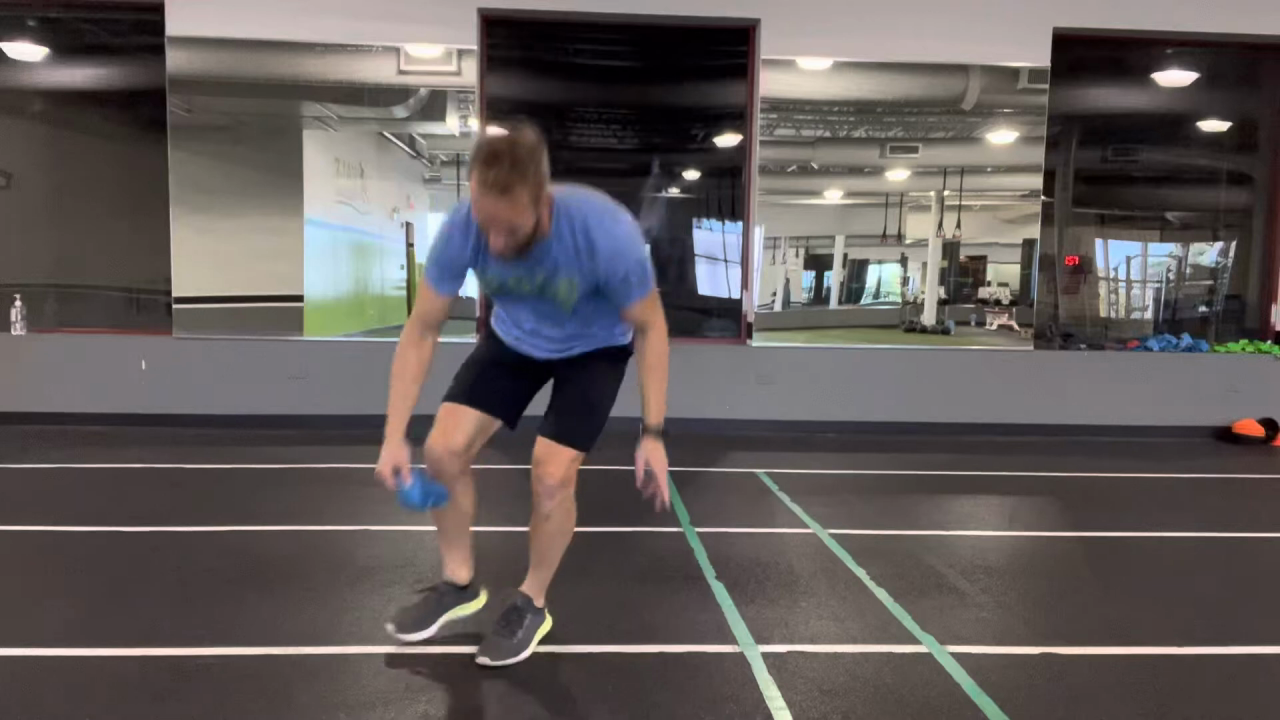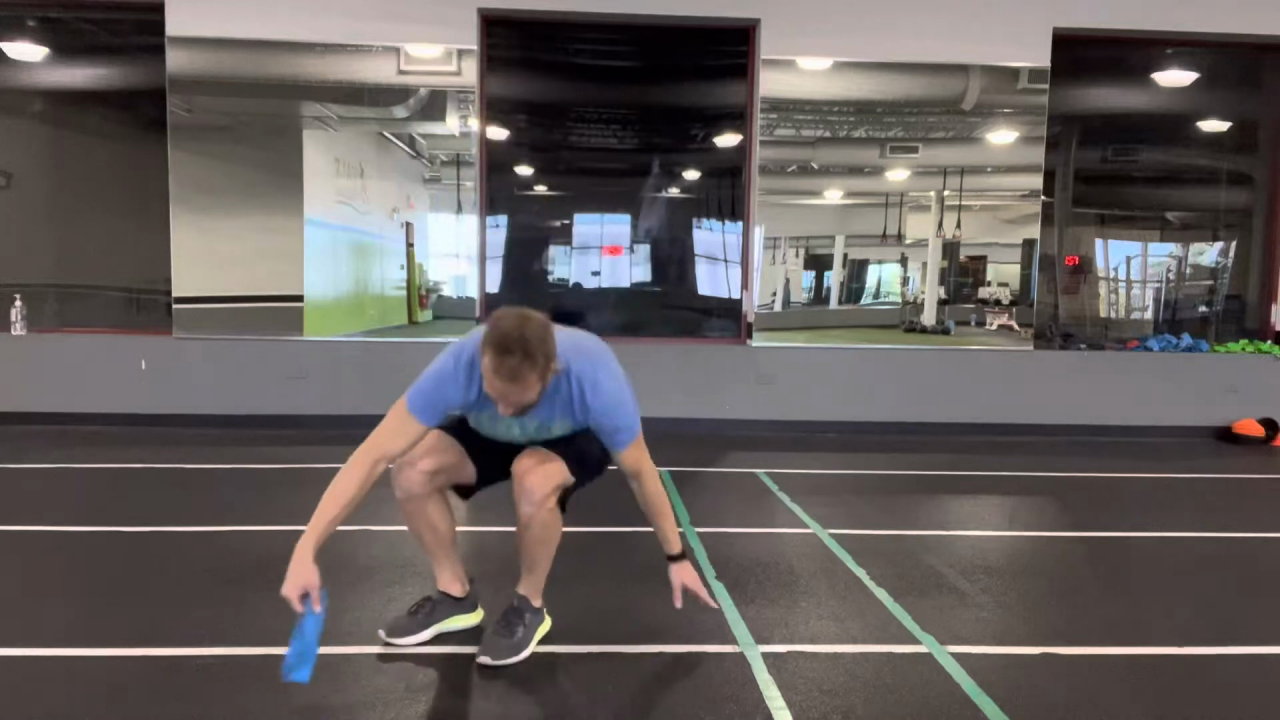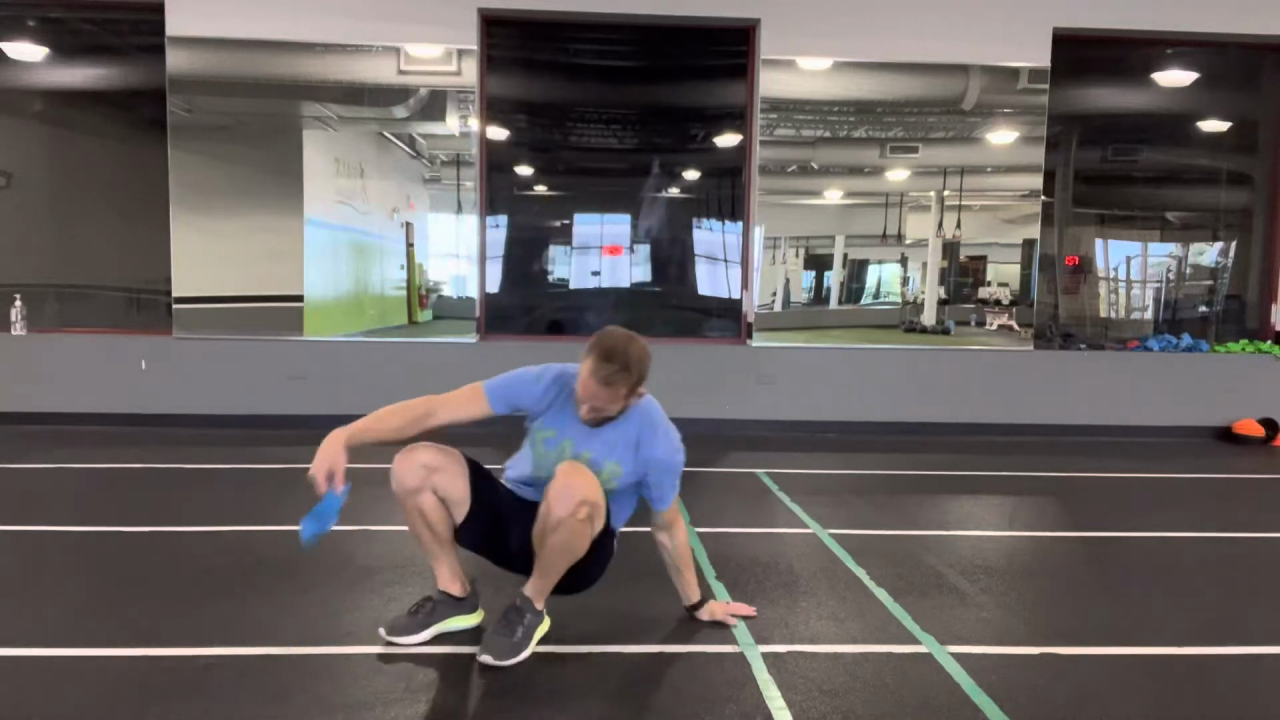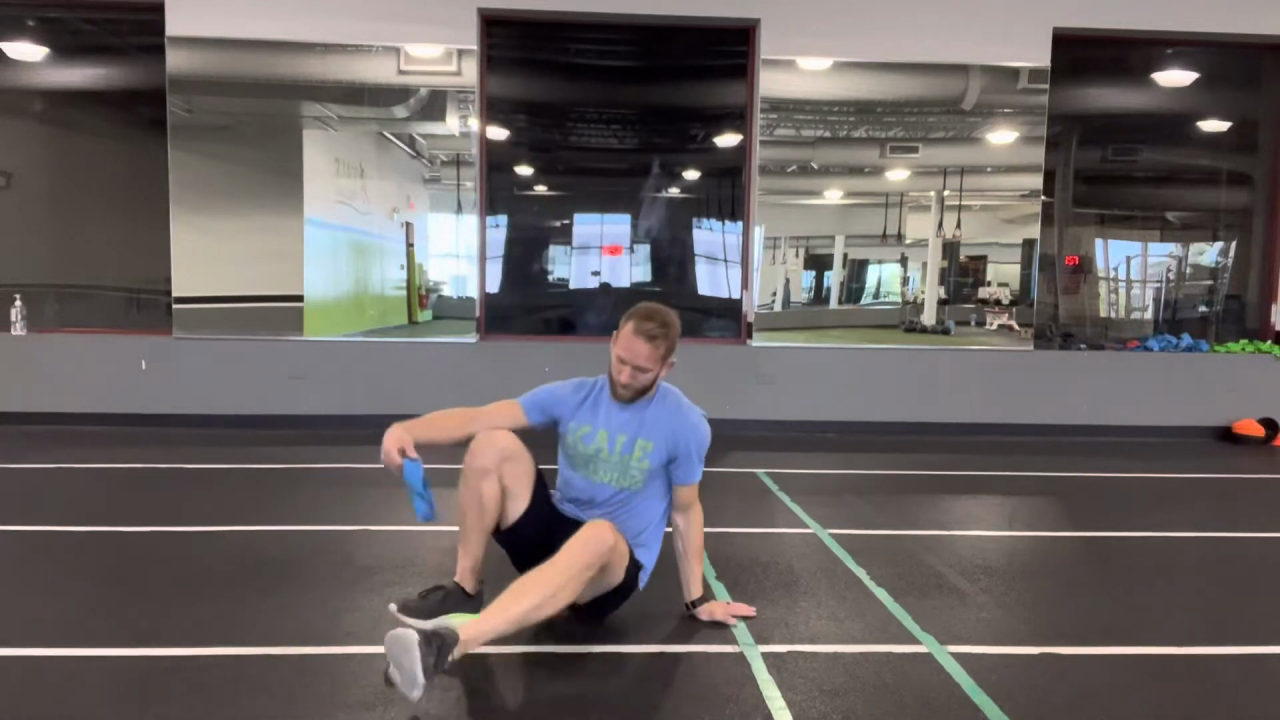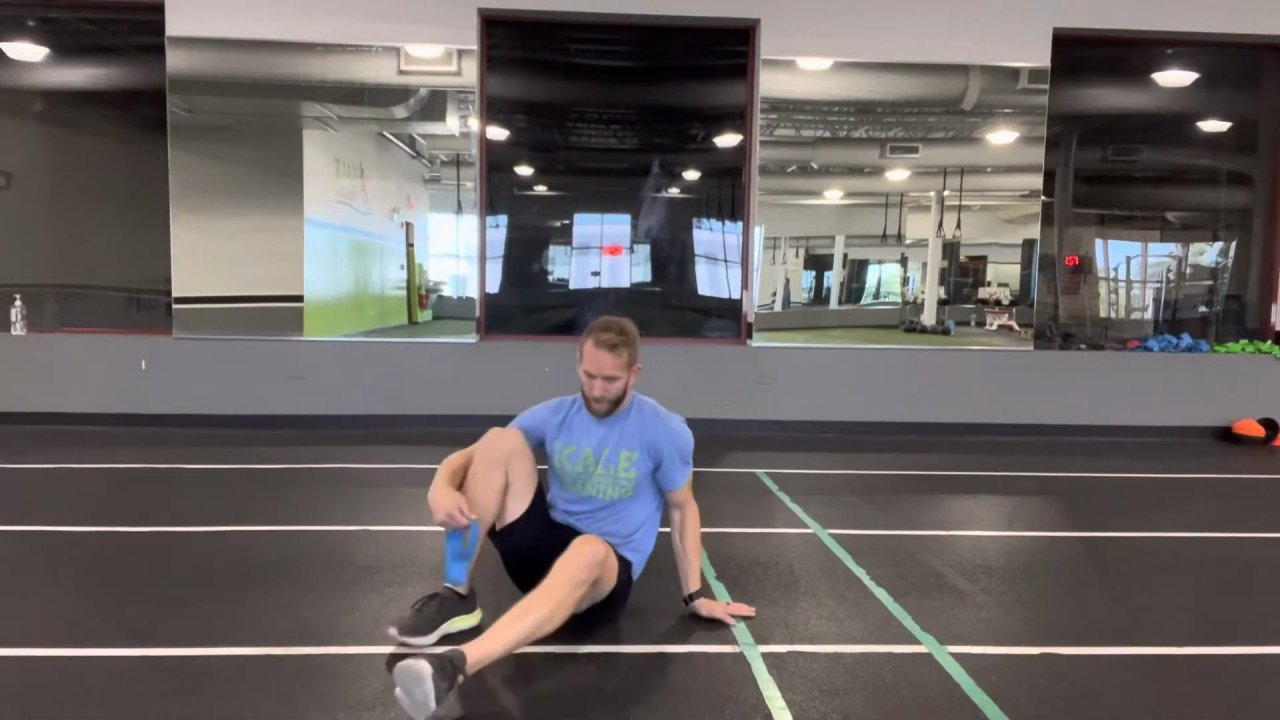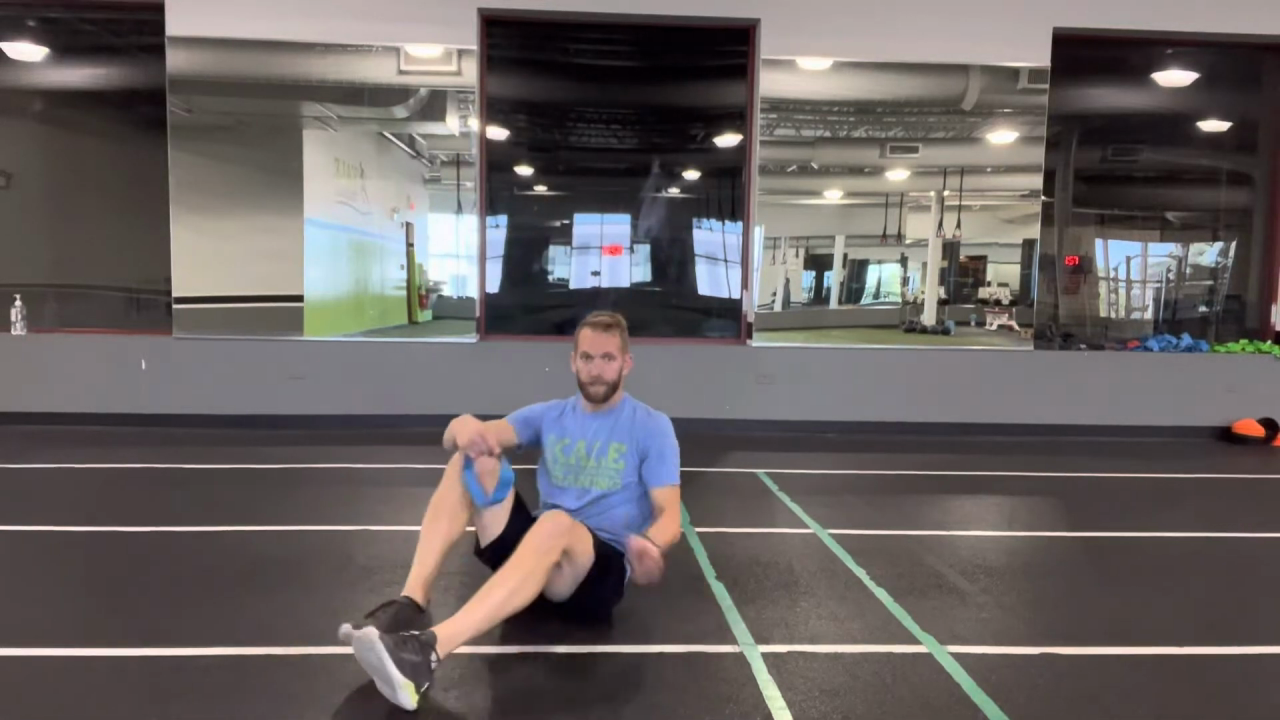
dt=0.3s
person 1, frame 1
left shoulder: (606, 233)
right shoulder: (462, 231)
left elbow: (649, 327)
right elbow: (421, 332)
left wrist: (652, 434)
right wrist: (394, 437)
left hip: (593, 348)
right hip: (513, 340)
left knee: (552, 471)
right knee: (442, 448)
left ankle: (530, 606)
right ankle: (459, 583)
person 1, frame 2
left shoulder: (597, 385)
right shoulder: (461, 364)
left elbow: (639, 470)
right elbow: (373, 453)
left wrist: (676, 556)
right wrist: (305, 551)
left hip: (576, 441)
right hip: (496, 439)
left knee: (532, 478)
right knee: (413, 471)
left ankle: (529, 608)
right ankle: (455, 596)
person 1, frame 3
left shoulder: (656, 442)
right shoulder: (546, 383)
left elbow: (667, 526)
right elbow: (434, 409)
left wrist: (697, 603)
right wrist: (343, 438)
left hip: (581, 540)
right hip: (514, 510)
left knee: (572, 483)
right knee: (413, 465)
left ankle: (531, 606)
right ankle: (455, 596)
person 1, frame 4
left shoulder: (687, 424)
right shoulder: (572, 396)
left elbow: (685, 511)
right elbow: (474, 419)
left wrist: (696, 599)
right wrist: (408, 429)
left hip: (616, 565)
right hip: (550, 534)
left knee: (596, 538)
right knee: (494, 446)
left ankle: (446, 643)
right ankle: (464, 594)
person 1, frame 5
left shoulder: (665, 432)
right shoulder: (553, 416)
left elbow: (681, 508)
right elbow: (472, 455)
left wrist: (695, 595)
right wrist: (442, 488)
left hip: (608, 570)
right hip: (541, 546)
left knee: (588, 551)
right knee: (501, 440)
left ankle: (456, 666)
right ankle: (456, 596)
person 1, frame 6
left shoulder: (652, 428)
right shoulder: (551, 415)
left elbow: (669, 514)
right elbow: (455, 439)
left wrist: (648, 544)
right wrist: (464, 428)
left hip: (600, 569)
right hip: (537, 553)
left knee: (555, 524)
right knee: (470, 462)
left ankle: (428, 651)
right ankle: (409, 605)
